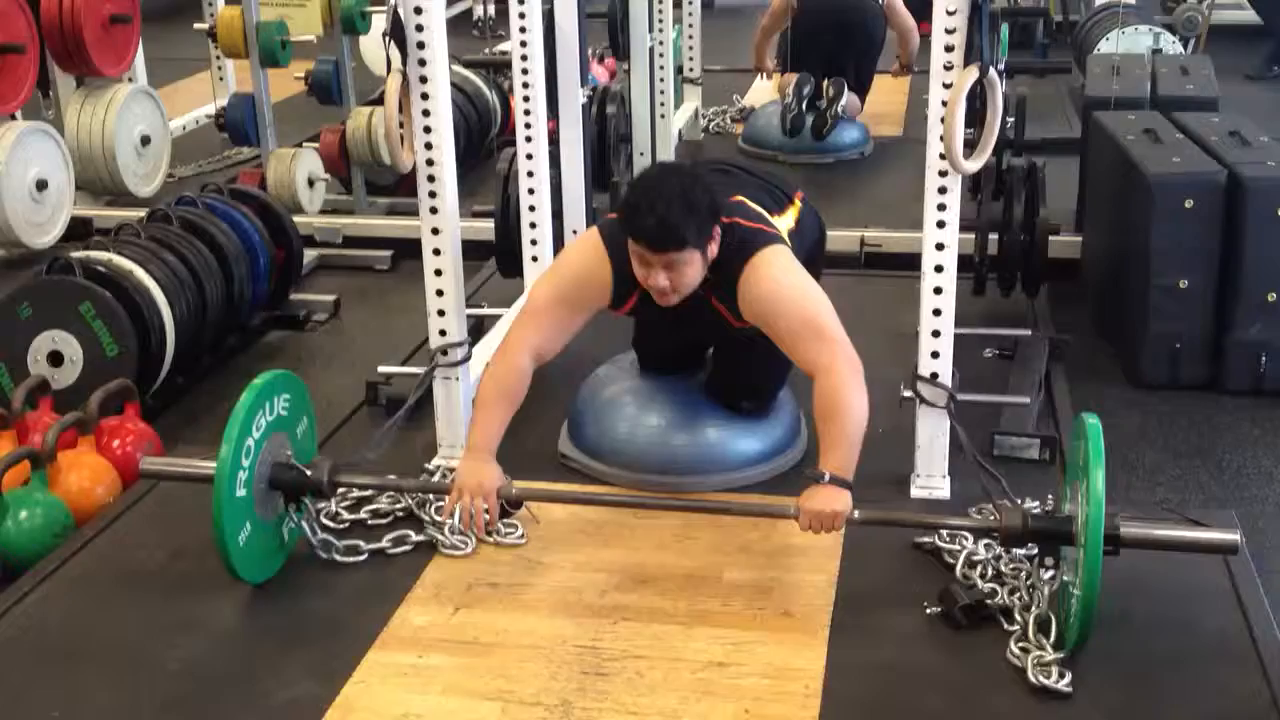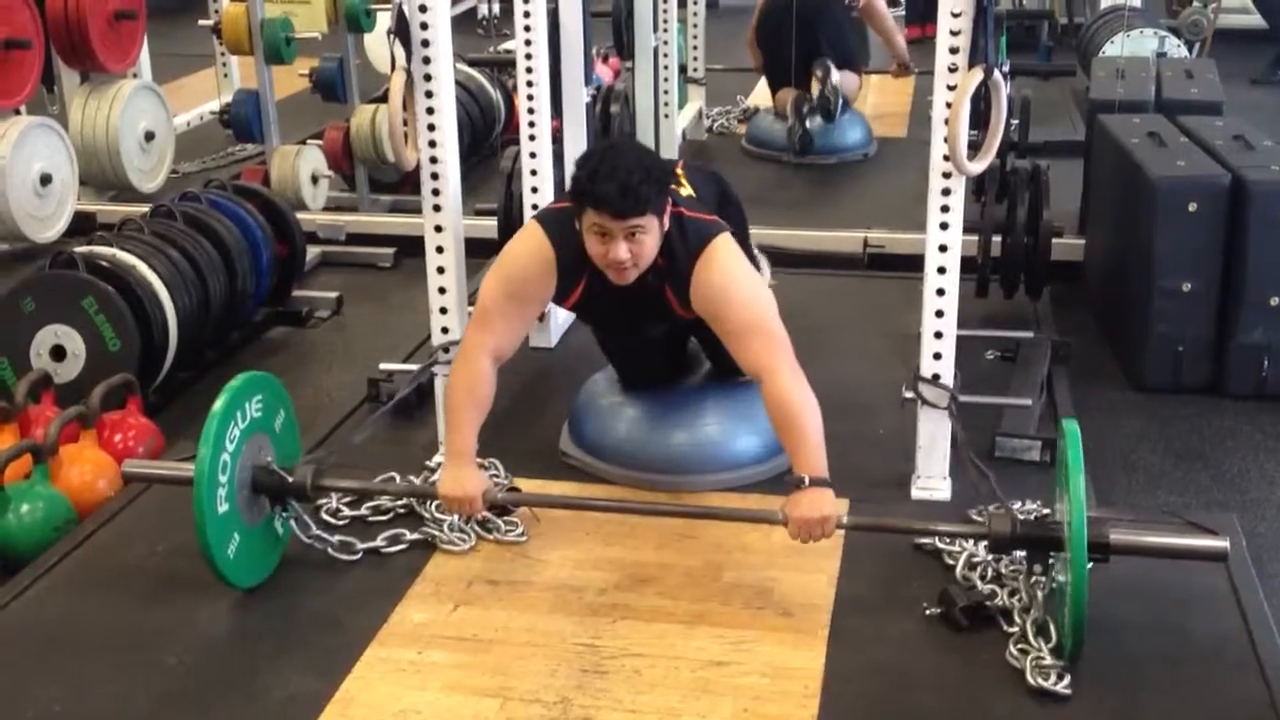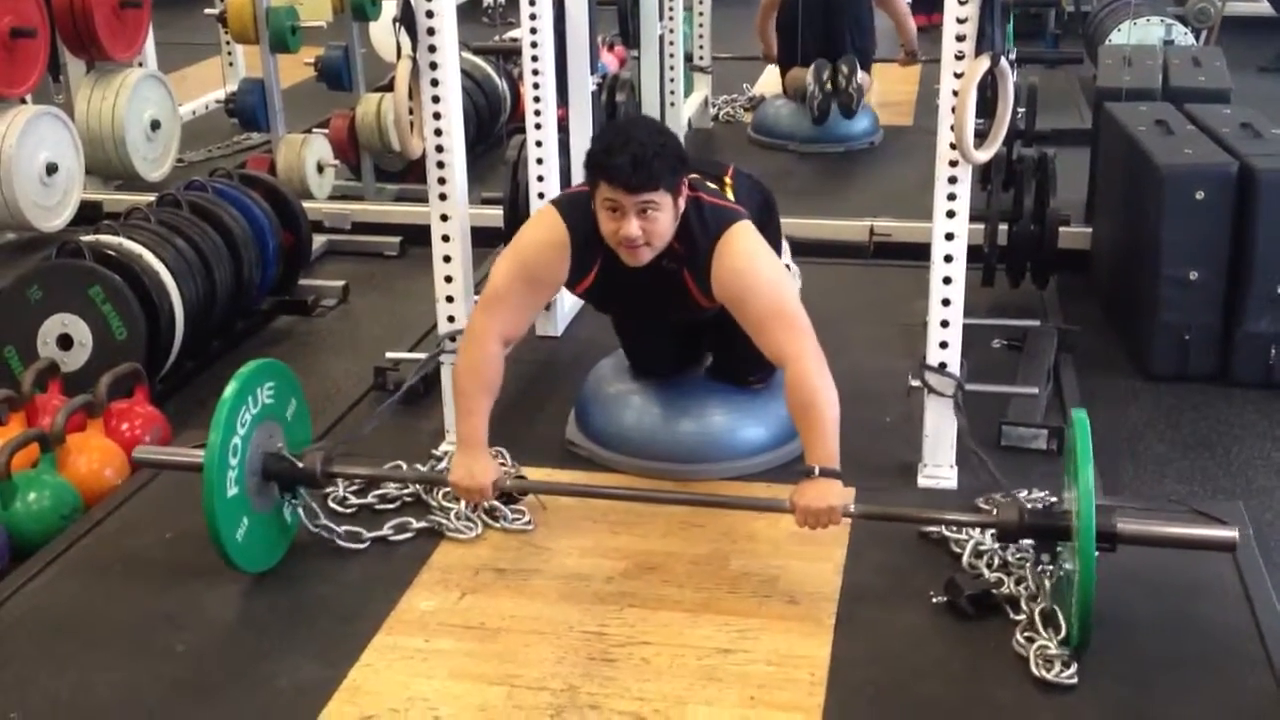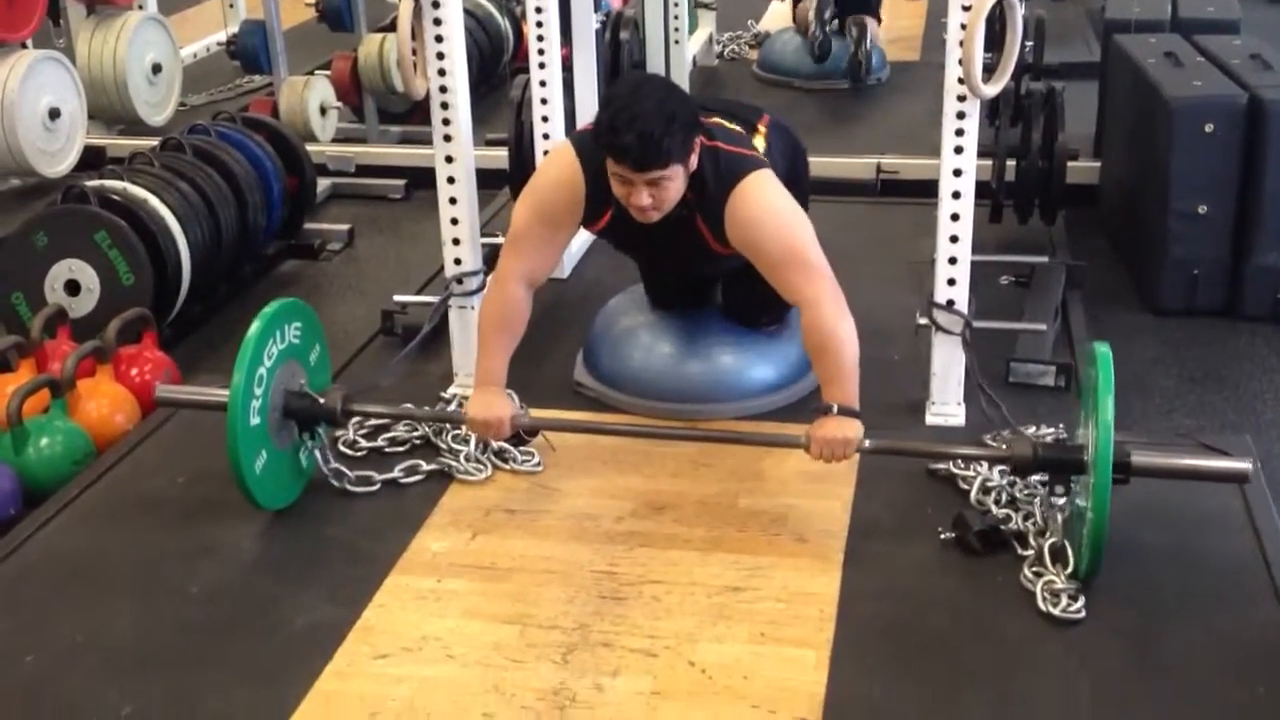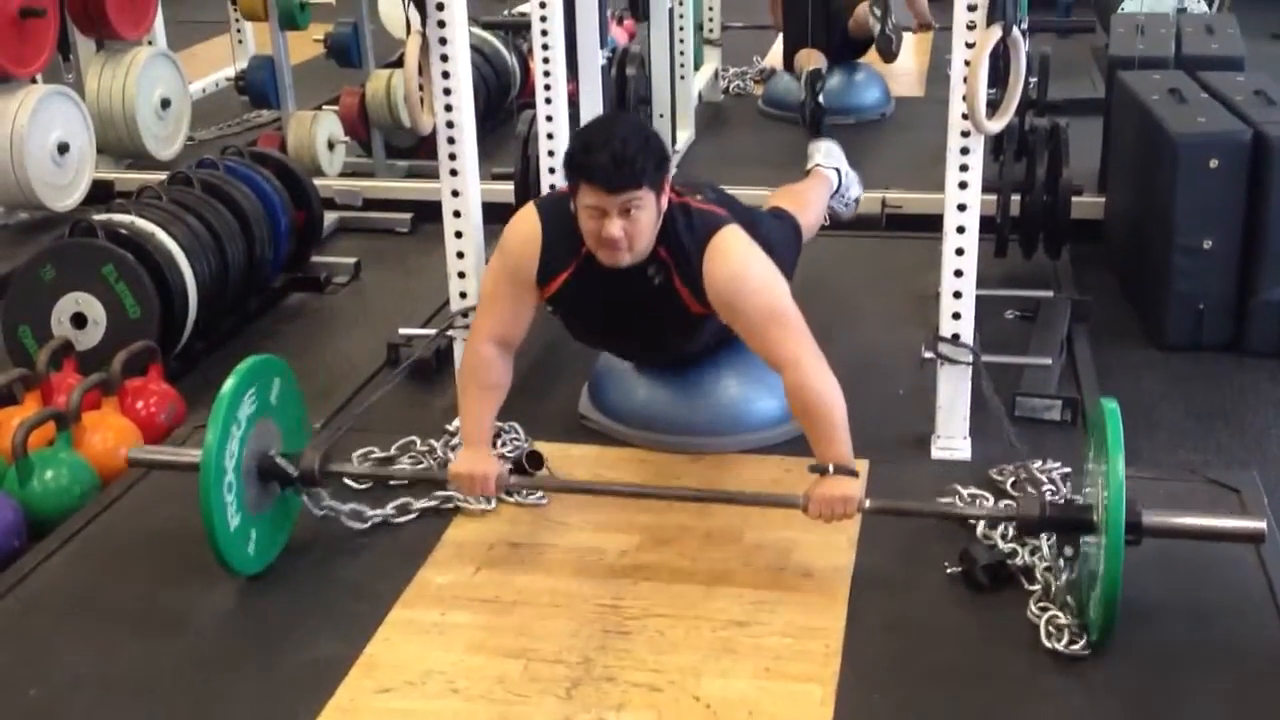
dt=1s
person 1, frame 1
left shoulder: (765, 269)
right shoulder: (601, 255)
left elbow: (839, 367)
right elbow: (522, 350)
left wrist: (833, 481)
right wrist: (478, 457)
left knee: (744, 398)
right knee: (660, 366)
right ankle: (706, 342)
person 1, frame 2
left shoulder: (711, 255)
right shoulder: (542, 247)
left elbow: (778, 368)
right elbow: (480, 351)
left wrist: (811, 484)
right wrist: (459, 461)
left knee: (738, 364)
right knee: (647, 377)
left ankle: (754, 283)
person 1, frame 3
left shoulder: (732, 244)
right shoulder: (557, 232)
left elbow: (800, 355)
right elbow: (489, 334)
left wrist: (823, 474)
right wrist: (472, 449)
left knee: (746, 373)
right knee: (658, 370)
left ankle: (780, 282)
person 1, frame 4
left shoulder: (747, 190)
right shoulder: (572, 169)
left elbow: (819, 297)
right elbow: (515, 278)
left wrist: (840, 411)
right wrist: (488, 386)
left knee: (757, 315)
right knee: (673, 301)
person 1, frame 5
left shoulder: (721, 251)
right shoulder: (535, 235)
left elbow: (799, 359)
right elbow: (490, 343)
left wrist: (837, 470)
right wrist: (474, 446)
left knee: (780, 227)
left ankle: (828, 175)
